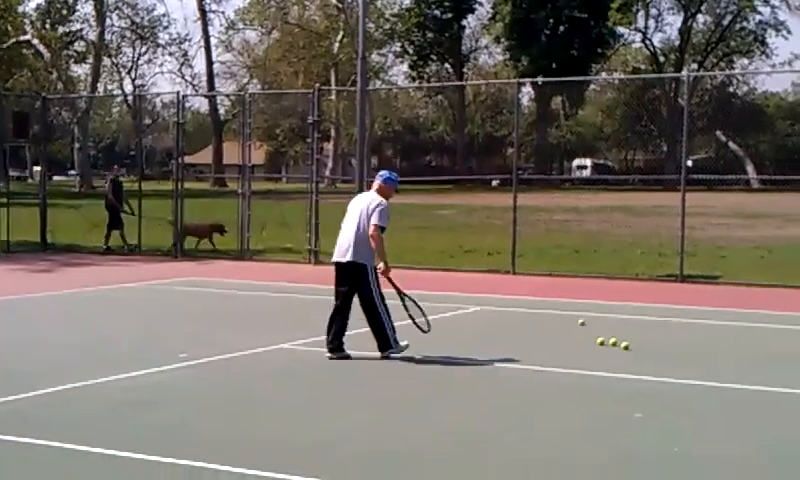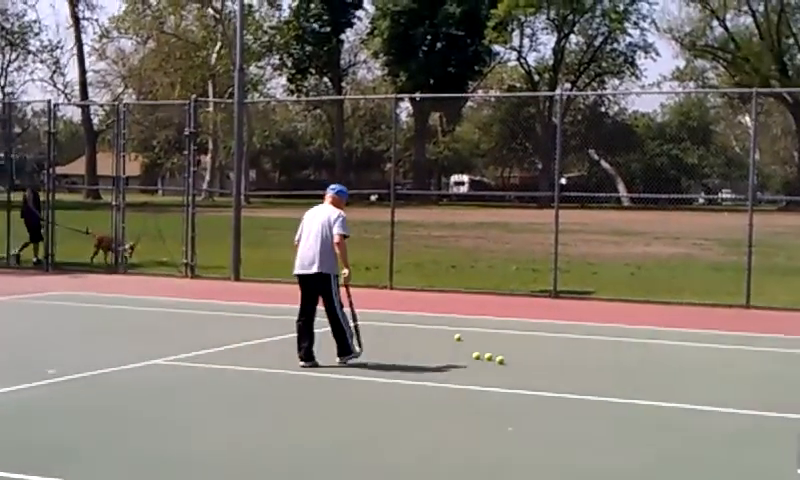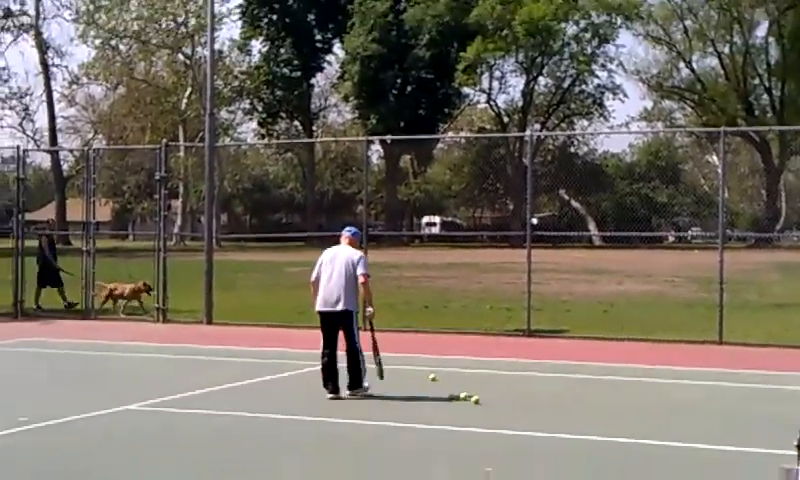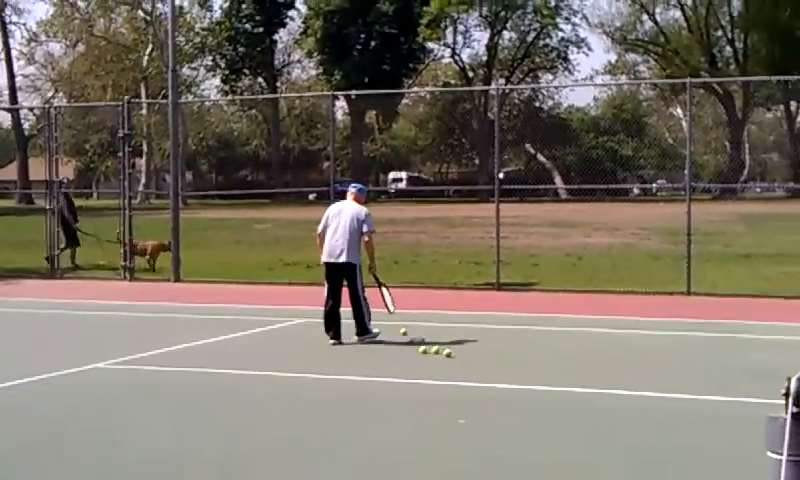
dt=1s
person 1, frame 1
left shoulder: (358, 199)
right shoulder: (380, 203)
right elbow: (374, 233)
right wrist: (384, 262)
left hip: (342, 257)
right hip: (360, 260)
left knee: (342, 303)
right knee: (374, 303)
left ankle: (335, 347)
right ankle: (388, 345)
person 1, frame 2
left shoulder: (309, 213)
right shoulder: (337, 214)
left elbow: (297, 241)
right elbow: (338, 241)
right wrist: (346, 267)
left hip: (302, 268)
right hip: (324, 270)
left knee: (306, 313)
right knee: (335, 311)
left ankle: (305, 356)
right ankle: (345, 351)
person 1, frame 3
left shoulder: (326, 253)
right shoulder: (357, 255)
left elbow: (314, 280)
right elbow: (362, 280)
left wrist: (316, 302)
right wrist: (369, 305)
left hip: (325, 306)
right hip: (347, 307)
left knee: (328, 349)
right knee: (353, 346)
left ankle: (332, 389)
right ankle: (355, 385)
person 1, frame 4
left shoulder: (333, 208)
right shoulder: (363, 212)
left elbow: (320, 233)
right elbow: (367, 239)
left wrist: (322, 254)
right wrist: (372, 261)
left hip: (330, 258)
right hip: (351, 259)
left knee: (332, 298)
right knee: (357, 296)
left ankle: (333, 335)
right ankle: (363, 331)
